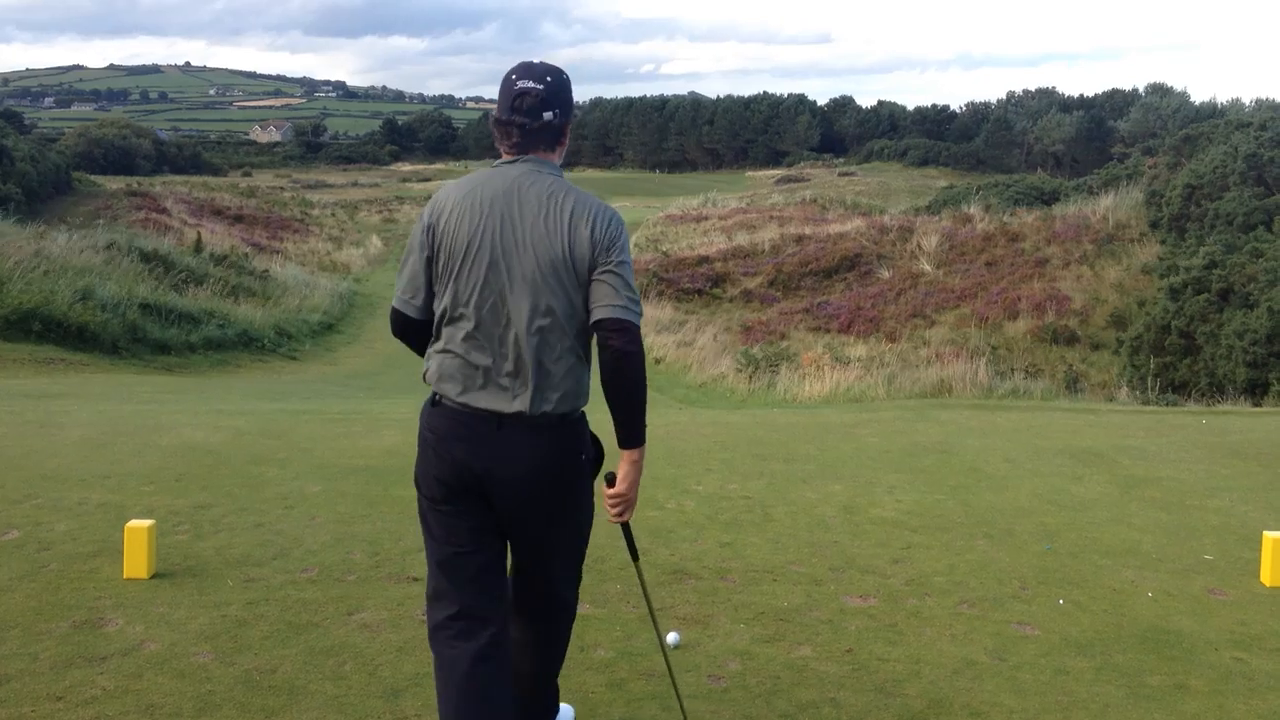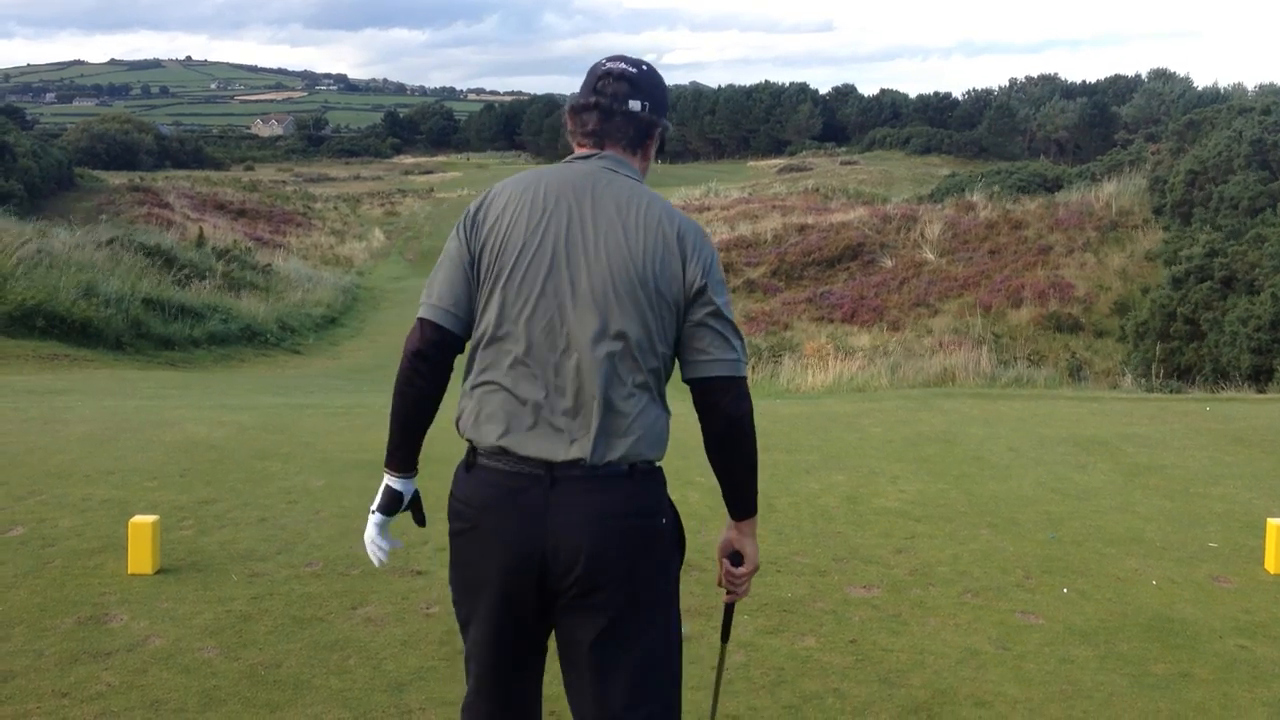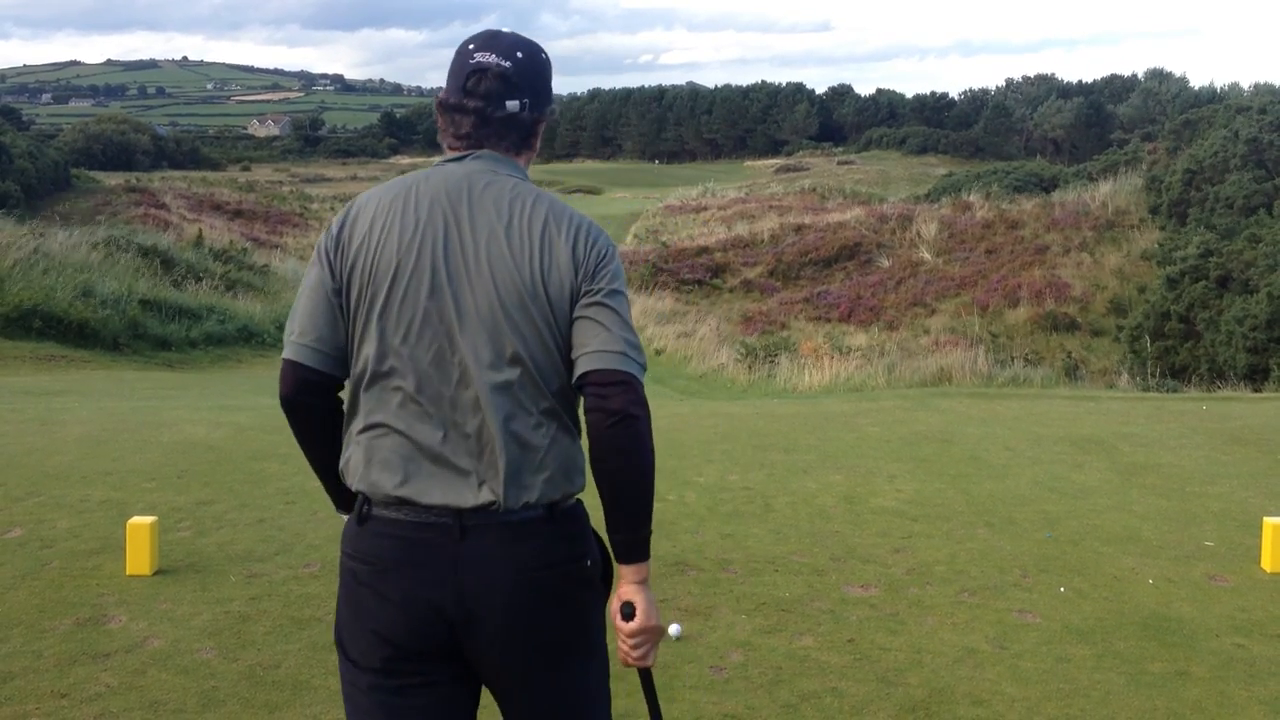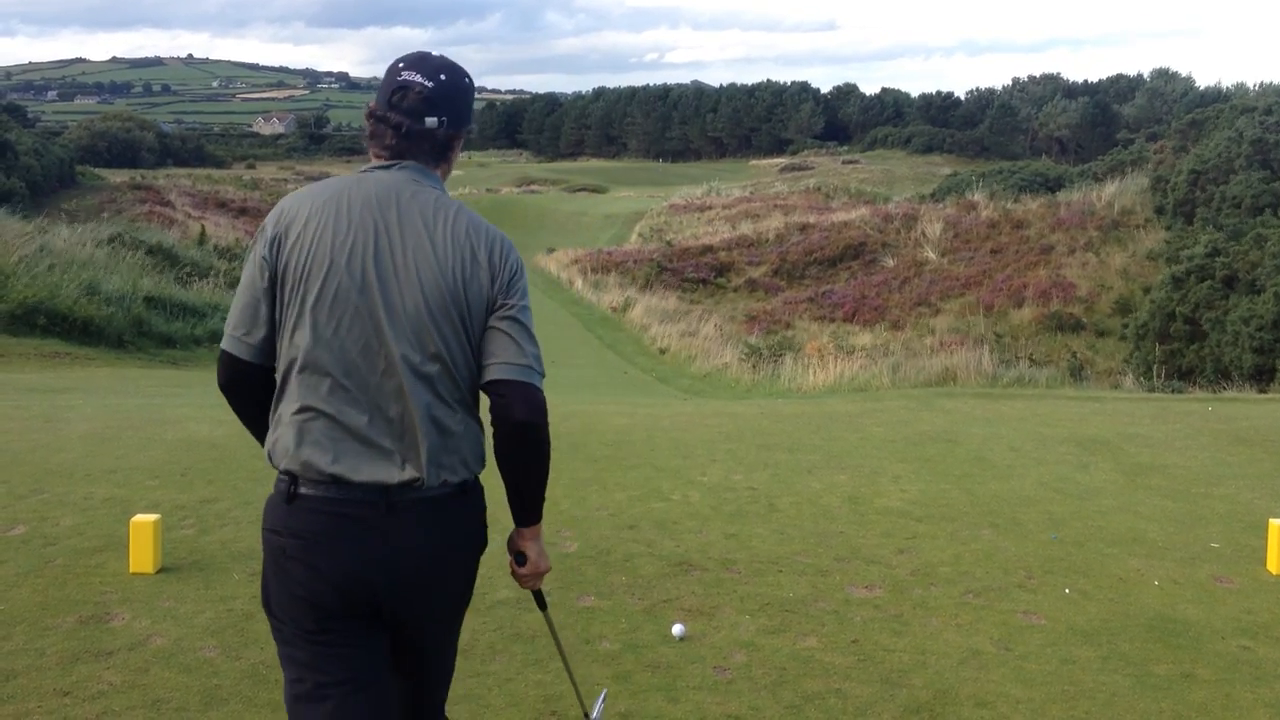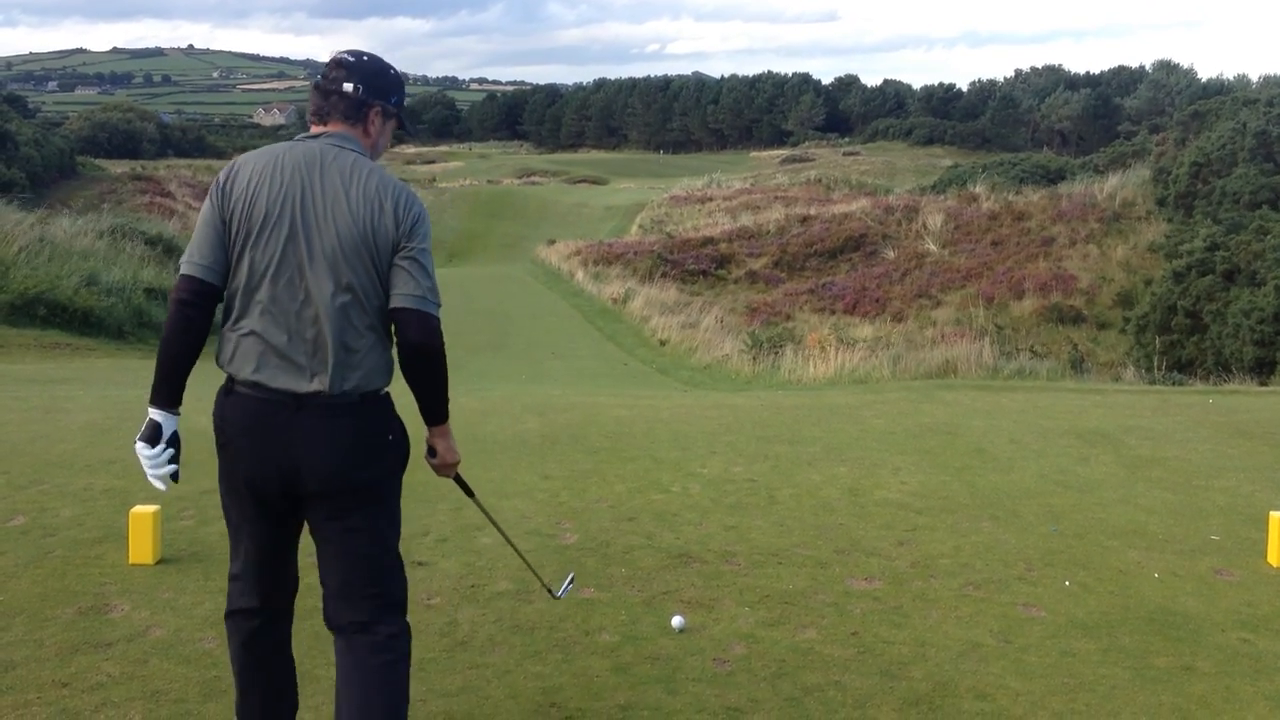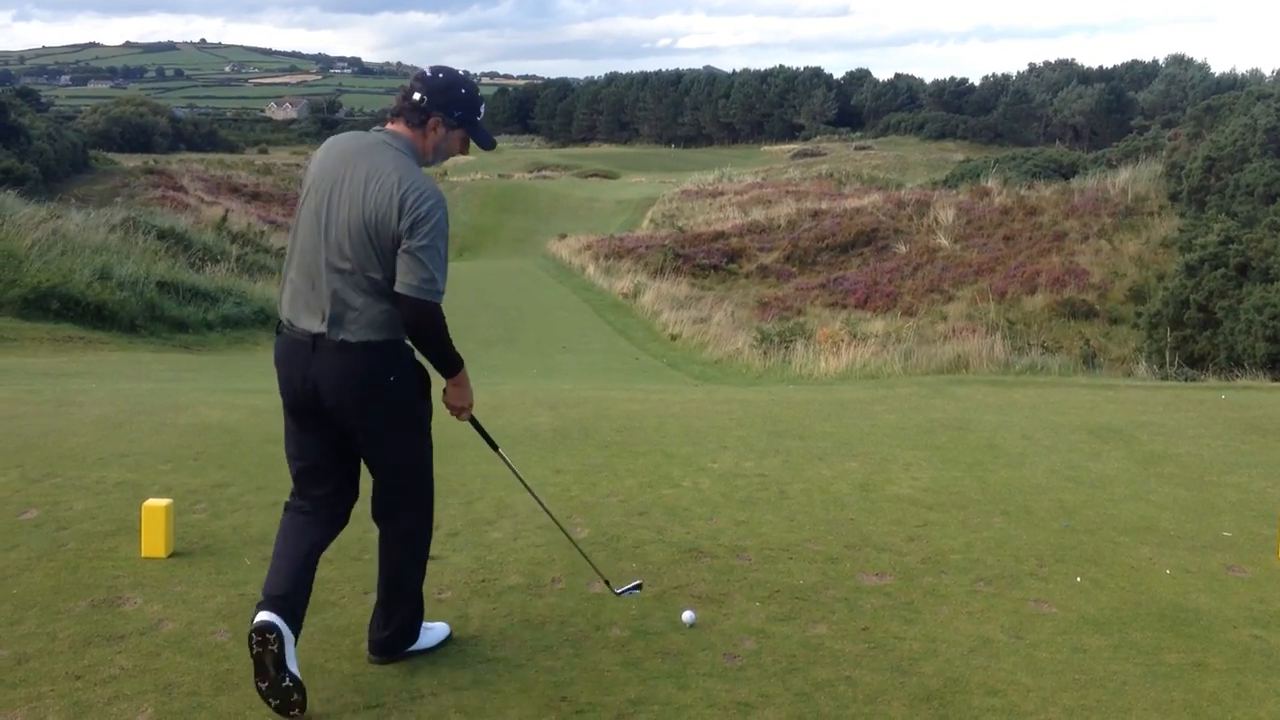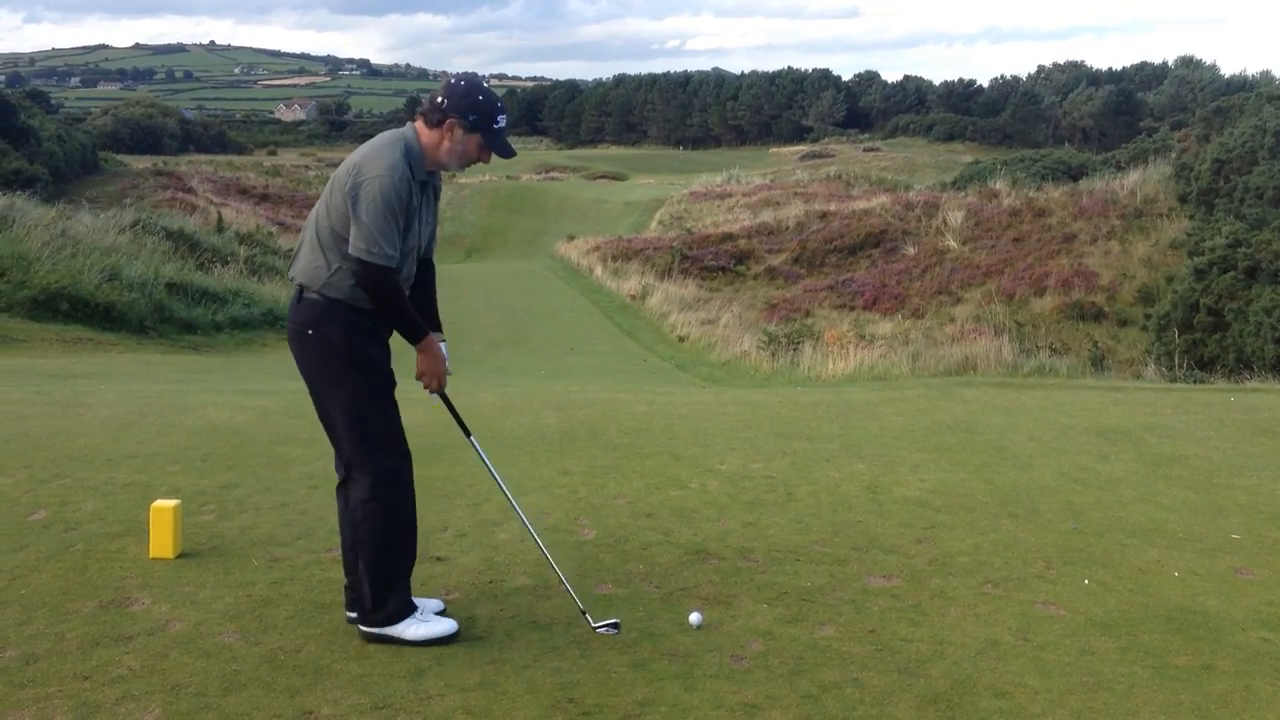
dt=0.7s
person 1, frame 1
left shoulder: (445, 203)
right shoulder: (594, 219)
left elbow: (406, 323)
right elbow: (619, 343)
right wrist: (632, 452)
left hip: (453, 437)
right hip: (548, 444)
left knee: (461, 613)
right knee: (545, 600)
person 1, frame 2
left shoulder: (496, 204)
right shoulder: (681, 236)
left elbow: (427, 350)
right elbow: (723, 396)
left wrist: (398, 473)
right wrist: (742, 520)
left hip: (493, 495)
right hip: (618, 510)
person 1, frame 3
left shoulder: (361, 220)
right shoulder: (576, 238)
left elbow: (302, 387)
right elbow: (617, 410)
left wrist: (353, 505)
right wrist: (633, 570)
left hip: (392, 556)
right hip: (533, 556)
person 1, frame 4
left shoulder: (295, 215)
right shoulder: (487, 246)
left elbow: (239, 369)
right elbow: (519, 410)
right wrist: (528, 526)
left hip: (315, 526)
right hip: (438, 528)
person 1, frame 5
left shoulder: (241, 174)
right shoulder: (395, 200)
left elbow: (191, 298)
right elbow: (418, 330)
left wrist: (164, 410)
right wrist: (438, 426)
left hip: (251, 419)
right hip: (349, 428)
left knee: (256, 595)
right knee: (370, 622)
person 1, frame 6
left shoulder: (331, 152)
right shoulder: (420, 196)
right elbow: (417, 308)
right wrist: (453, 373)
left hip: (297, 351)
right hip: (369, 365)
left knee: (315, 498)
right knee: (403, 504)
left ankle: (277, 614)
right ankle: (394, 632)
person 1, frame 7
left shoulder: (422, 169)
right shoulder: (386, 170)
left elbow: (418, 261)
right elbow: (374, 272)
left wrist: (432, 335)
right wrist: (422, 342)
left hip: (354, 323)
right hip: (330, 324)
left knee: (369, 461)
right knee: (380, 464)
left ankle: (372, 593)
right ankle: (383, 608)
